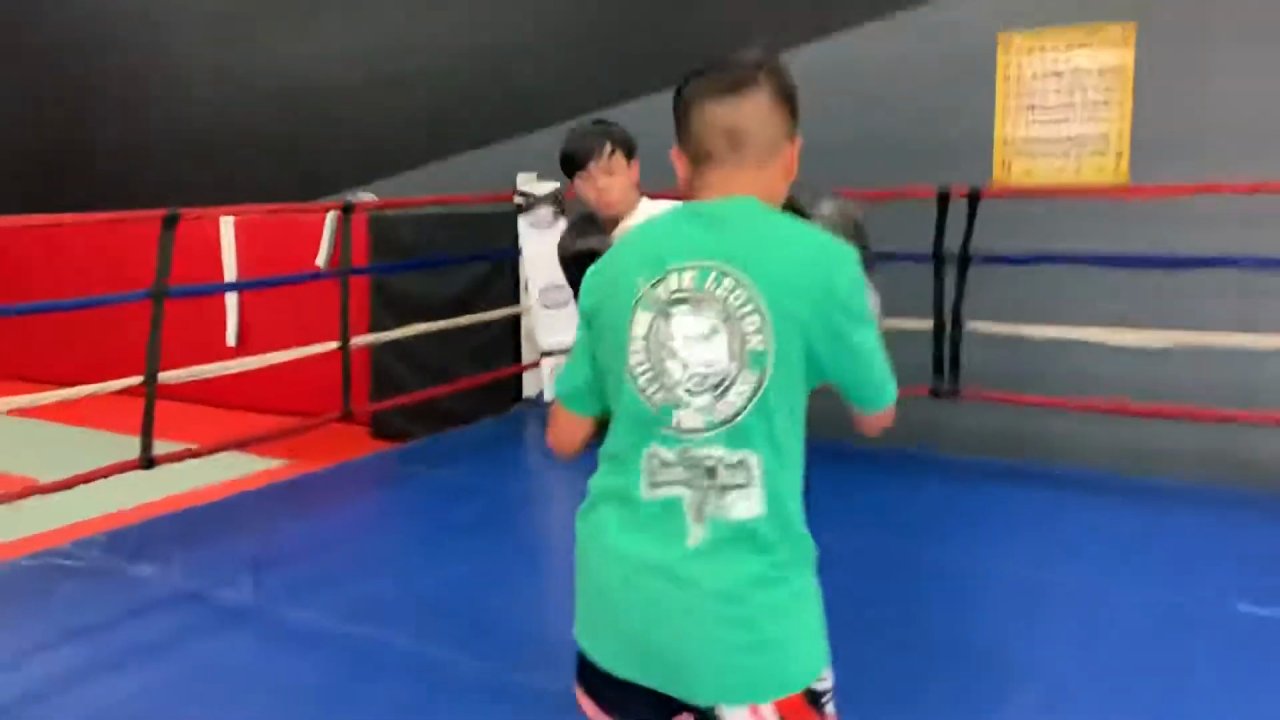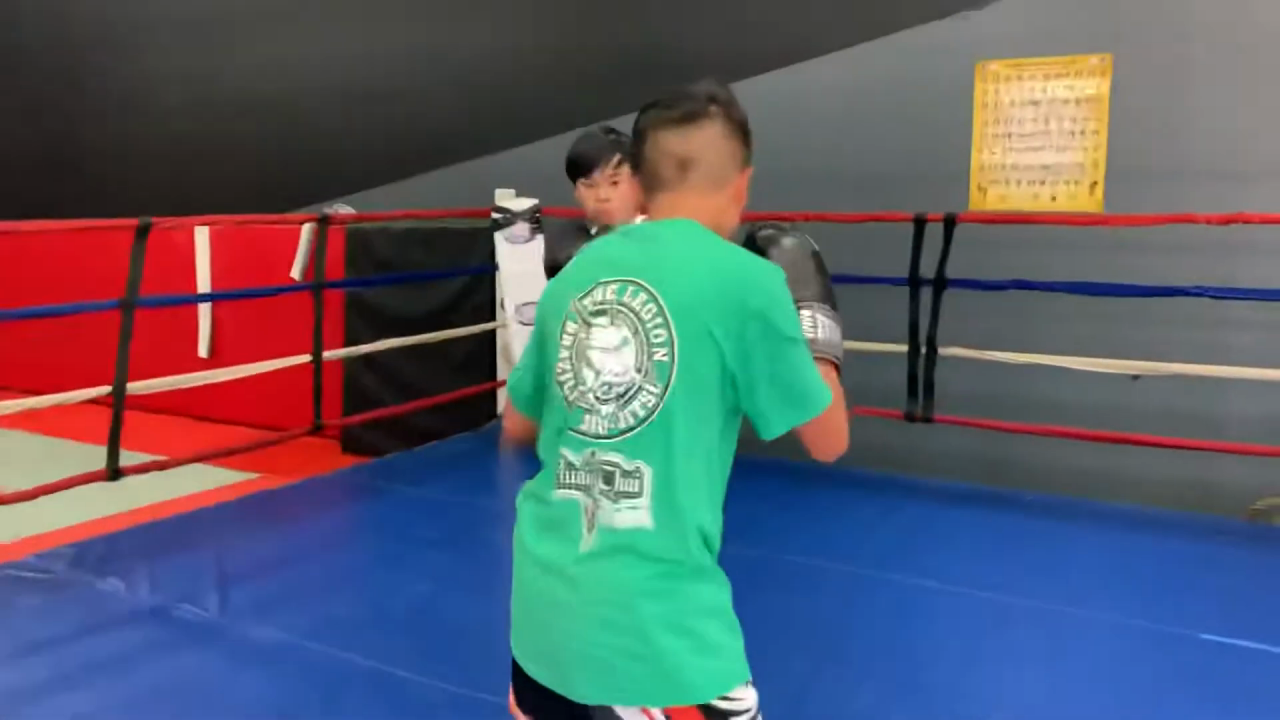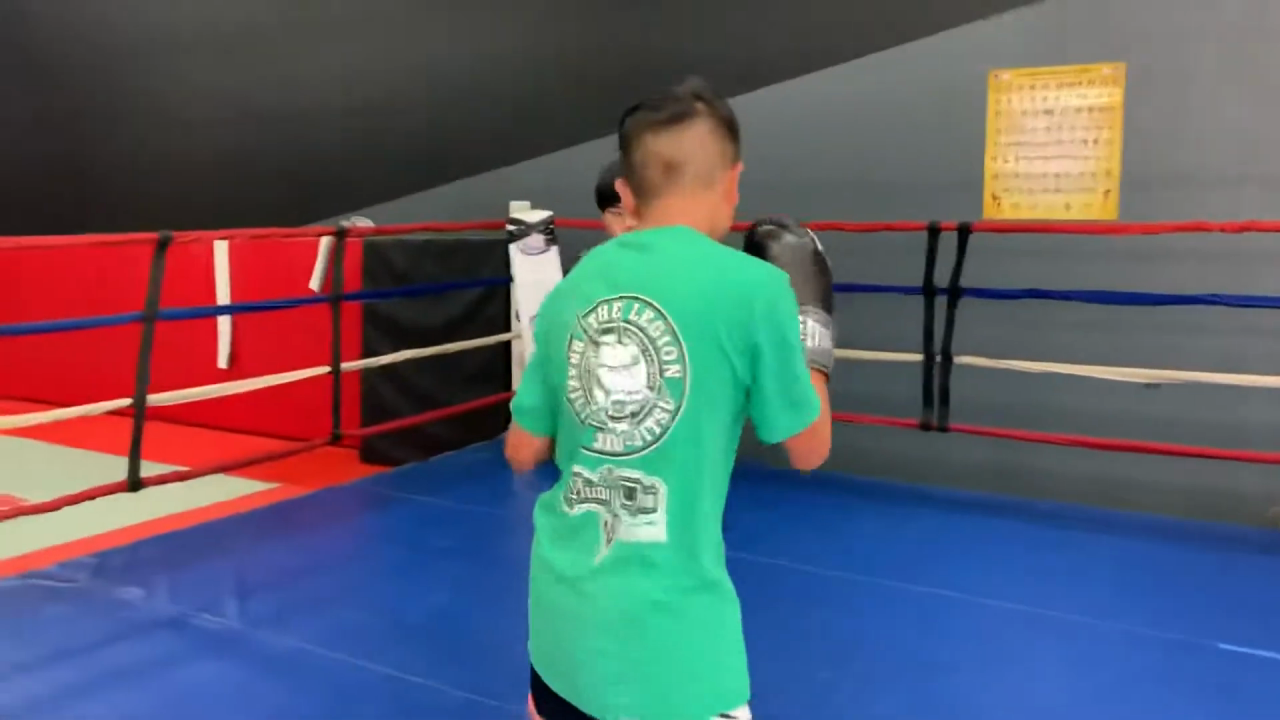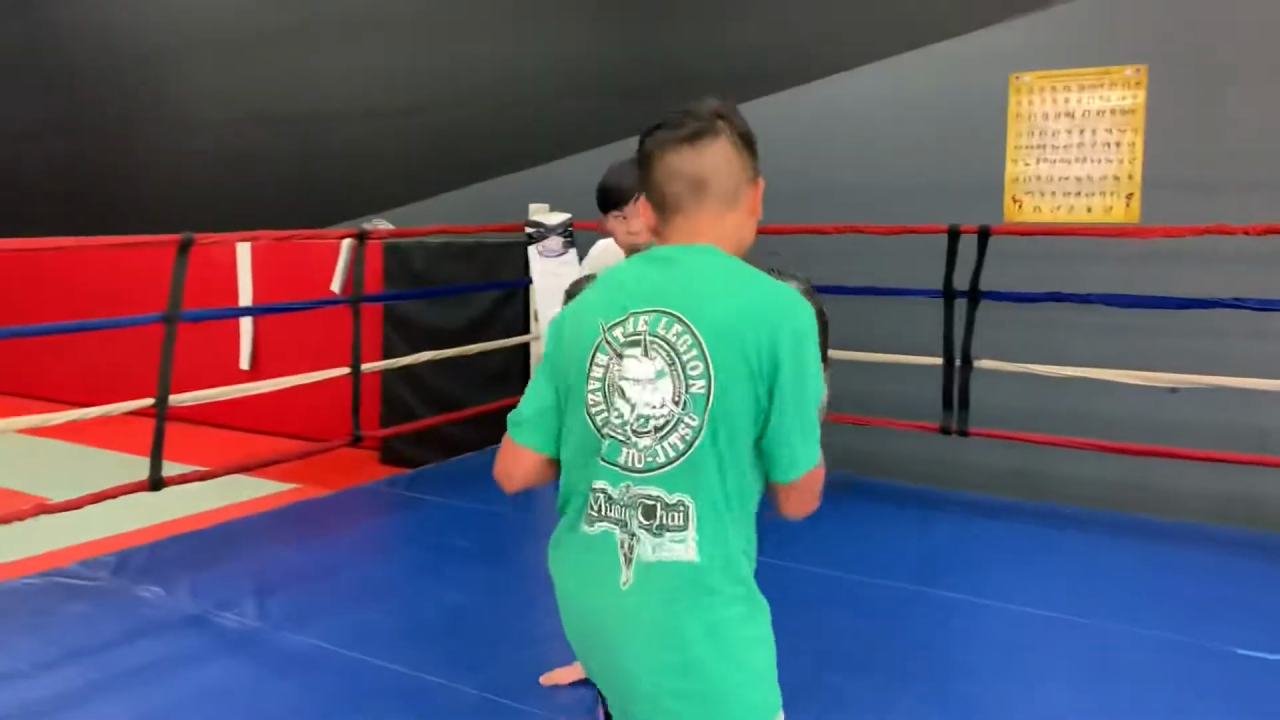
dt=0.2s
person 1, frame 1
left shoulder: (618, 261)
right shoulder: (820, 258)
left elbow: (564, 438)
right elbow: (876, 413)
left hip: (618, 590)
right hip: (748, 603)
person 1, frame 2
left shoulder: (576, 271)
right shoulder: (747, 282)
left elbow: (517, 427)
right elbow: (828, 441)
right wrist: (815, 318)
left hip: (547, 595)
right hip: (656, 612)
person 1, frame 3
left shoulder: (572, 289)
right shoulder: (751, 288)
left elbow: (524, 452)
right elbow: (808, 449)
right wrist: (809, 316)
left hip: (563, 602)
right hip: (666, 622)
person 1, frame 4
left shoulder: (584, 307)
right shoulder: (775, 310)
left elbow: (513, 471)
right elbow: (798, 498)
left hip: (593, 609)
right hip: (699, 627)
